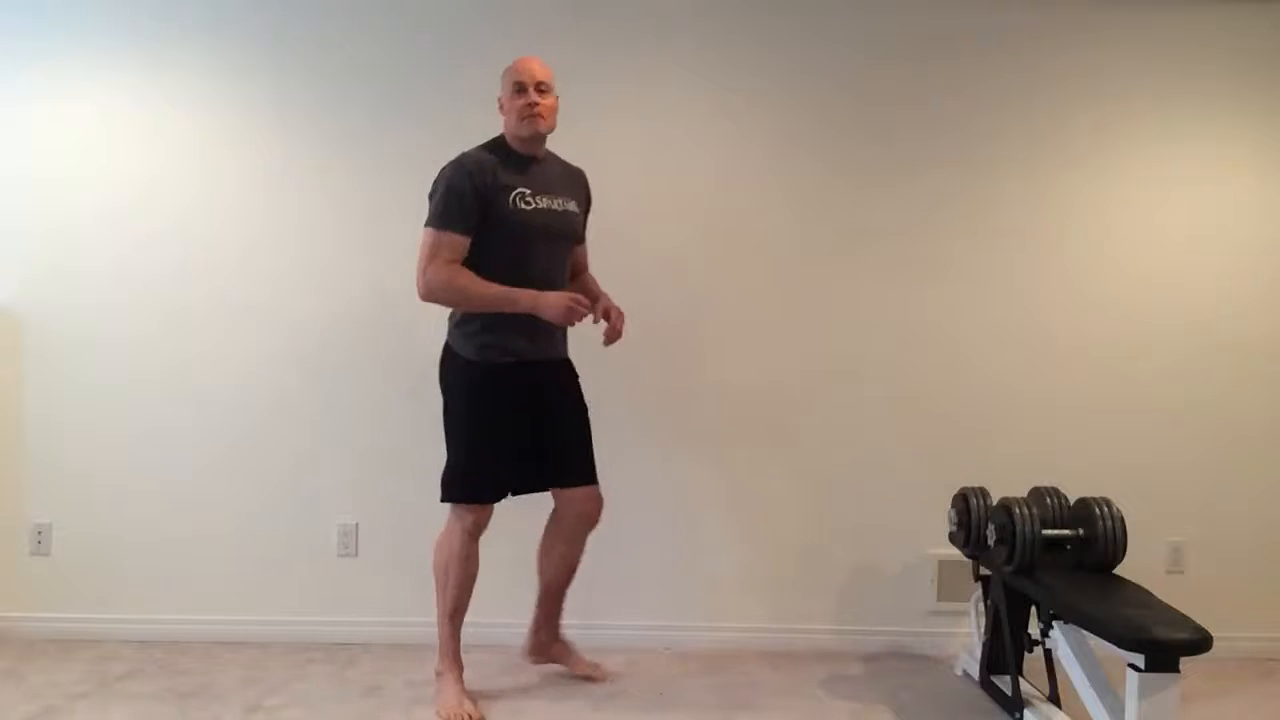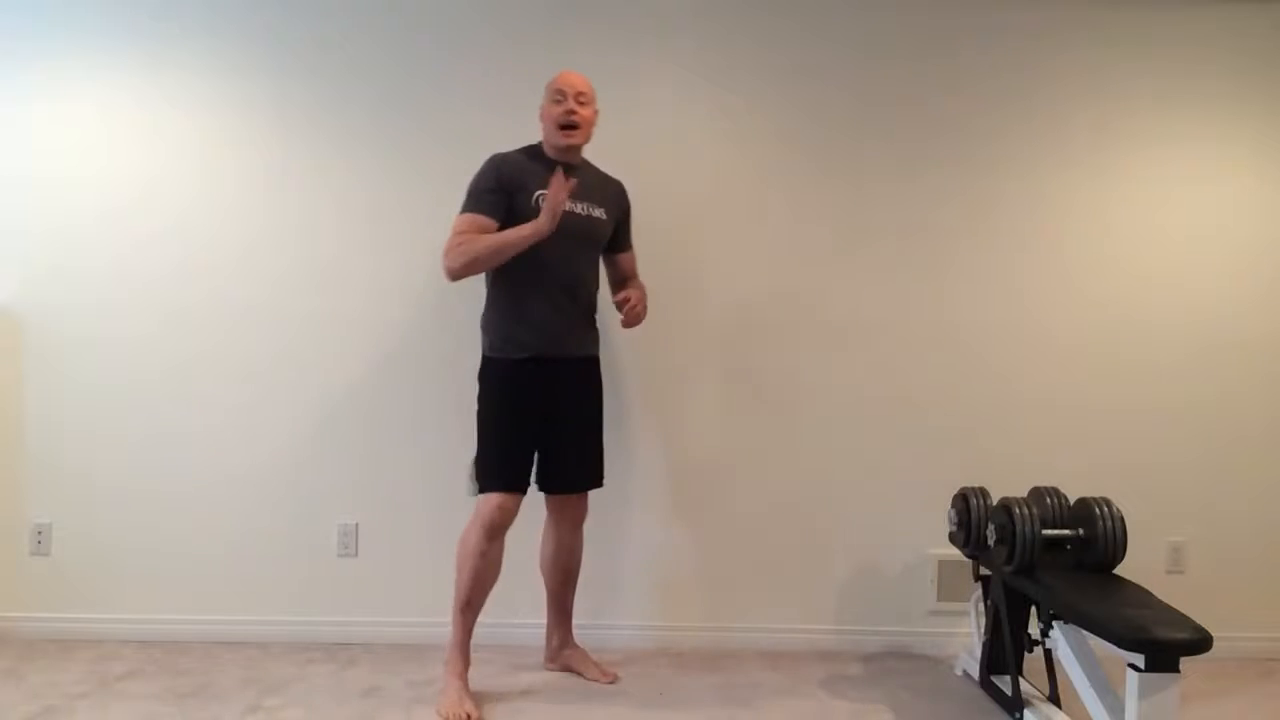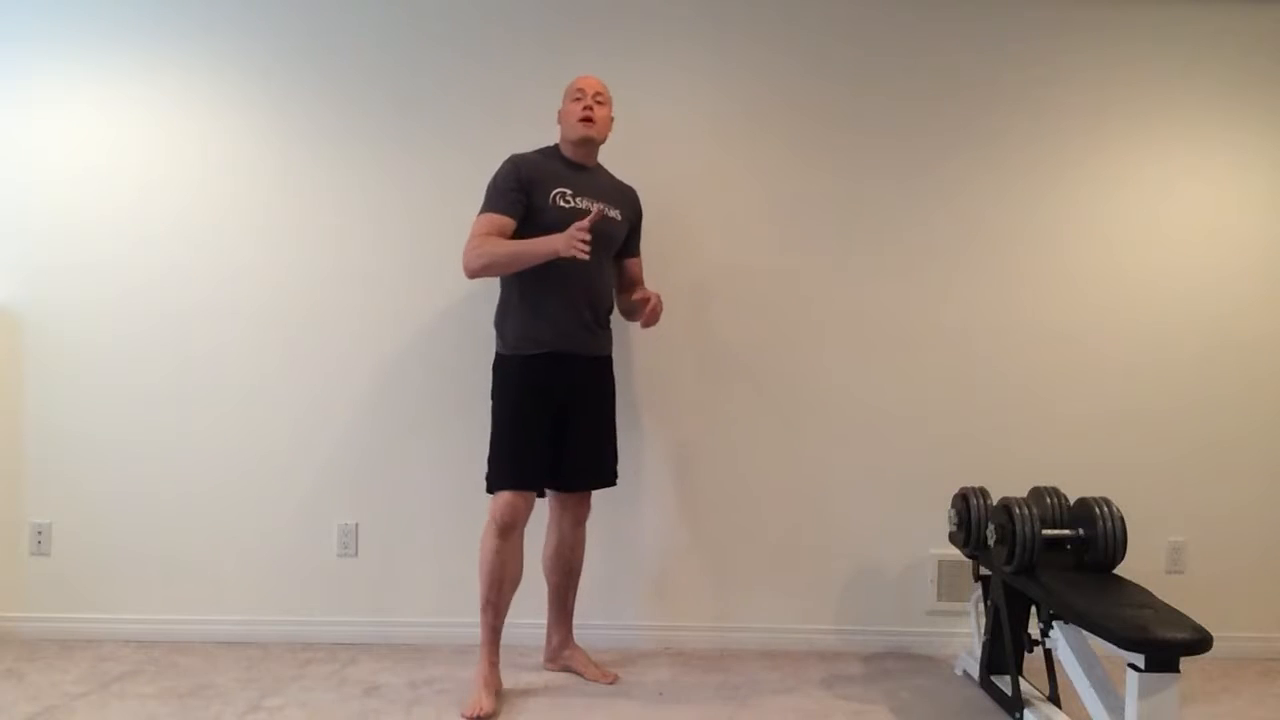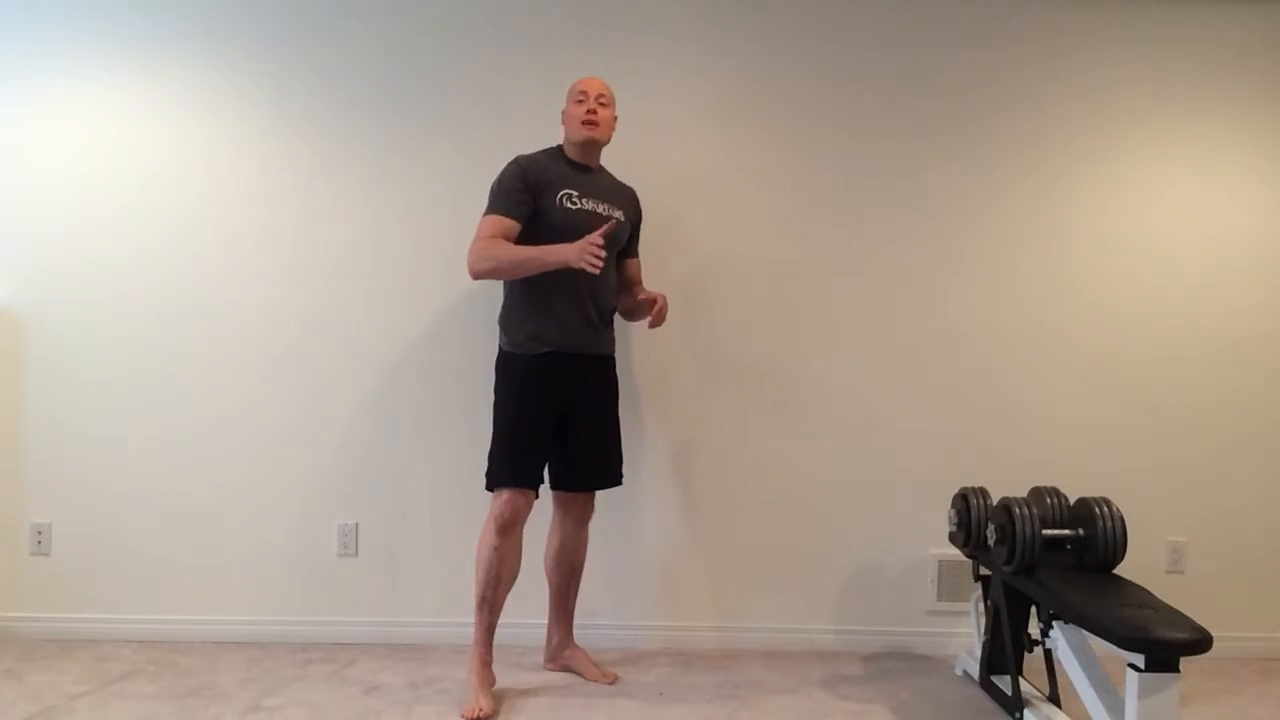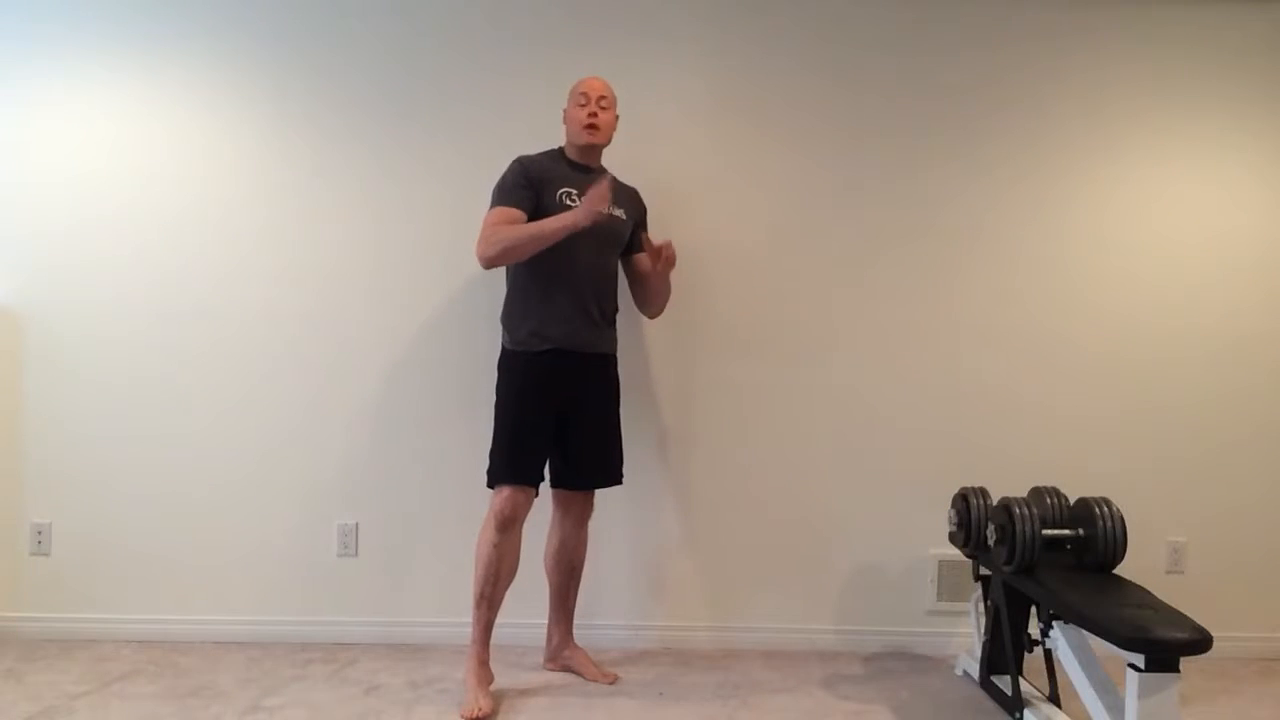
dt=0.3s
person 1, frame 1
left shoulder: (573, 180)
right shoulder: (470, 174)
right elbow: (432, 280)
left wrist: (601, 300)
right wrist: (536, 302)
left hip: (551, 367)
right hip: (482, 369)
left knee: (584, 504)
right knee: (470, 516)
left ankle: (545, 635)
person 1, frame 2
left shoulder: (610, 192)
right shoulder: (505, 172)
left elbow: (624, 272)
right elbow: (457, 260)
left wrist: (634, 295)
right wrist: (539, 224)
left hip: (578, 368)
right hip: (512, 365)
left knee: (569, 509)
right knee: (496, 509)
left ankle: (560, 642)
right ankle: (456, 665)
person 1, frame 3
left shoulder: (624, 197)
right shoulder: (523, 171)
left elbow: (626, 288)
right elbow: (475, 259)
left wrist: (644, 300)
right wrist: (557, 243)
left hip: (592, 366)
right hip: (526, 362)
left knee: (573, 506)
right knee: (510, 507)
left ankle: (560, 642)
right ankle: (487, 664)
person 1, frame 4
left shoulder: (624, 198)
right shoulder: (527, 173)
right elbow: (481, 259)
left wrist: (646, 302)
right wrist: (567, 252)
left hip: (595, 367)
right hip: (529, 362)
left knee: (576, 506)
right knee: (510, 507)
left ankle: (560, 642)
right ankle: (480, 662)
person 1, frame 5
left shoulder: (627, 199)
right shoulder: (530, 172)
left elbow: (650, 306)
right elbow: (489, 249)
left wrist: (661, 269)
right wrist: (576, 217)
left hip: (595, 365)
right hip: (531, 359)
left knee: (576, 504)
right knee: (509, 503)
left ankle: (560, 643)
right ankle: (477, 661)
